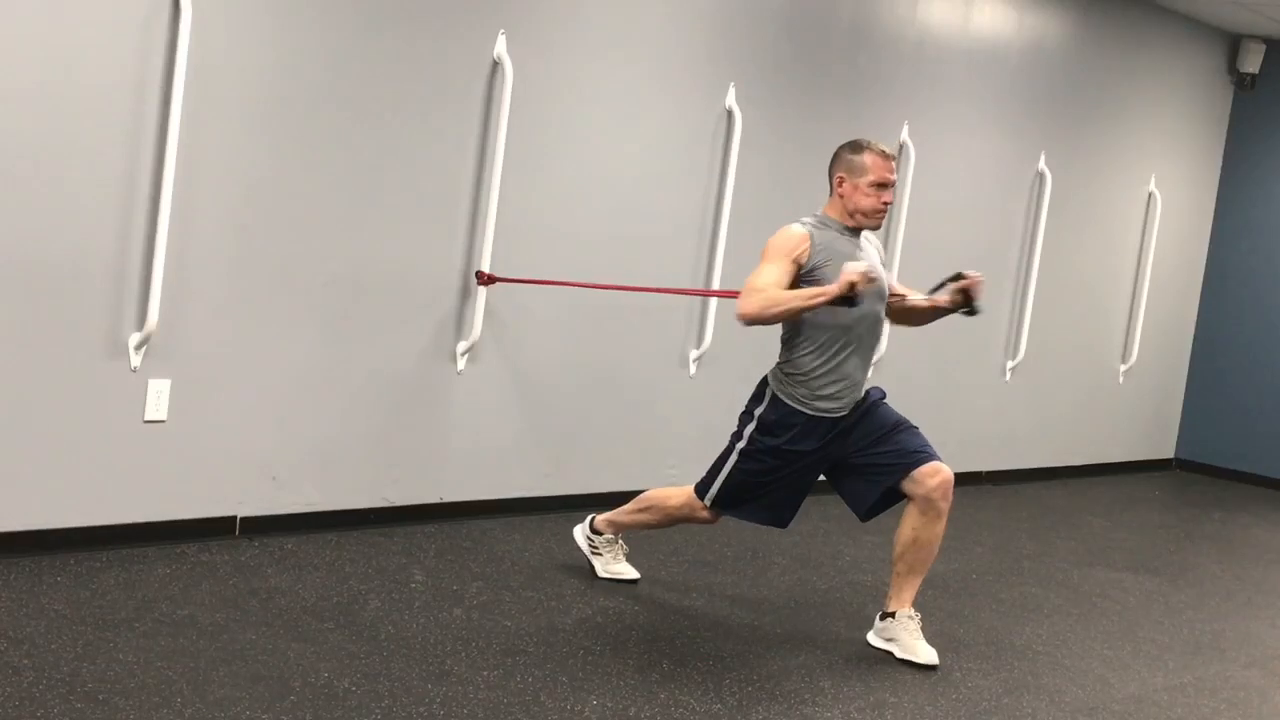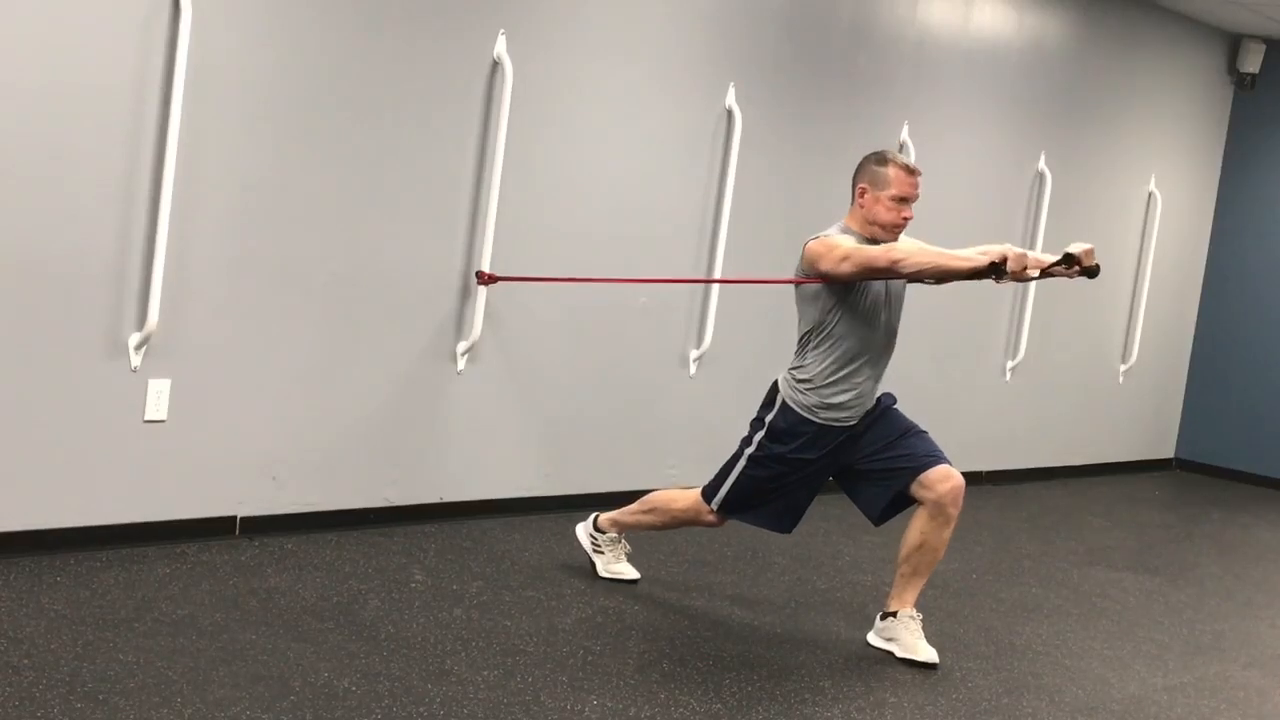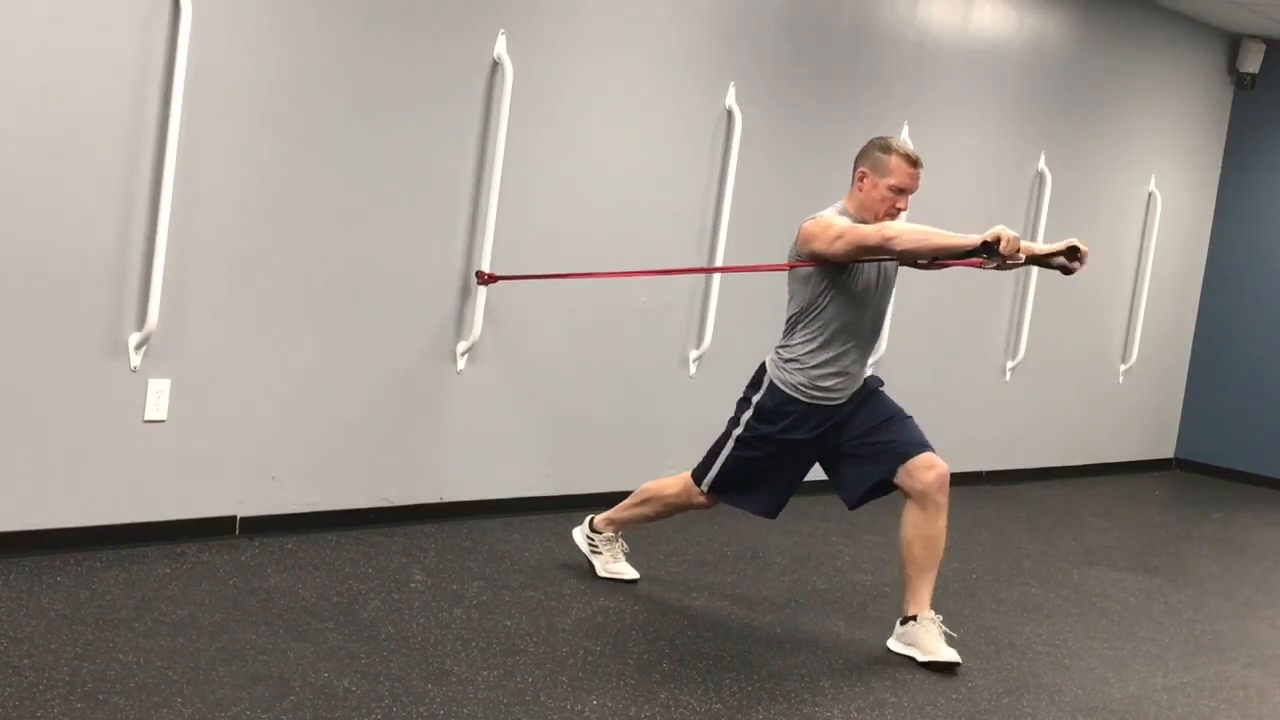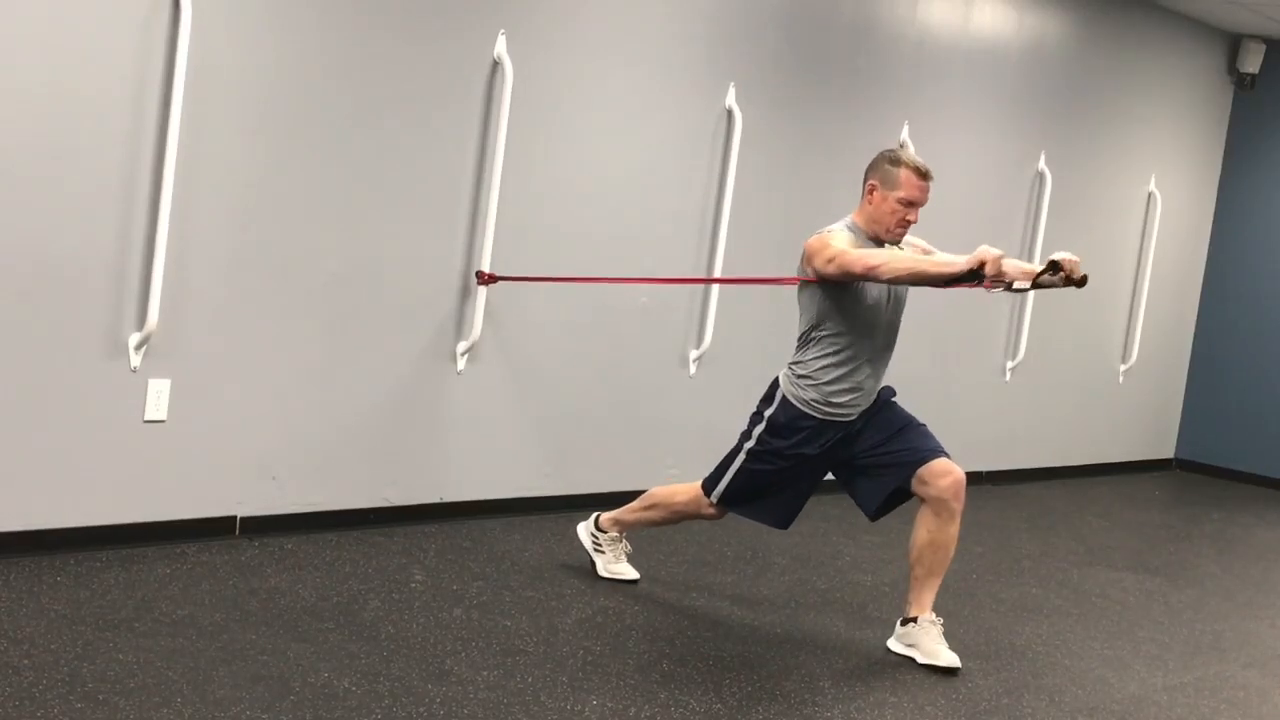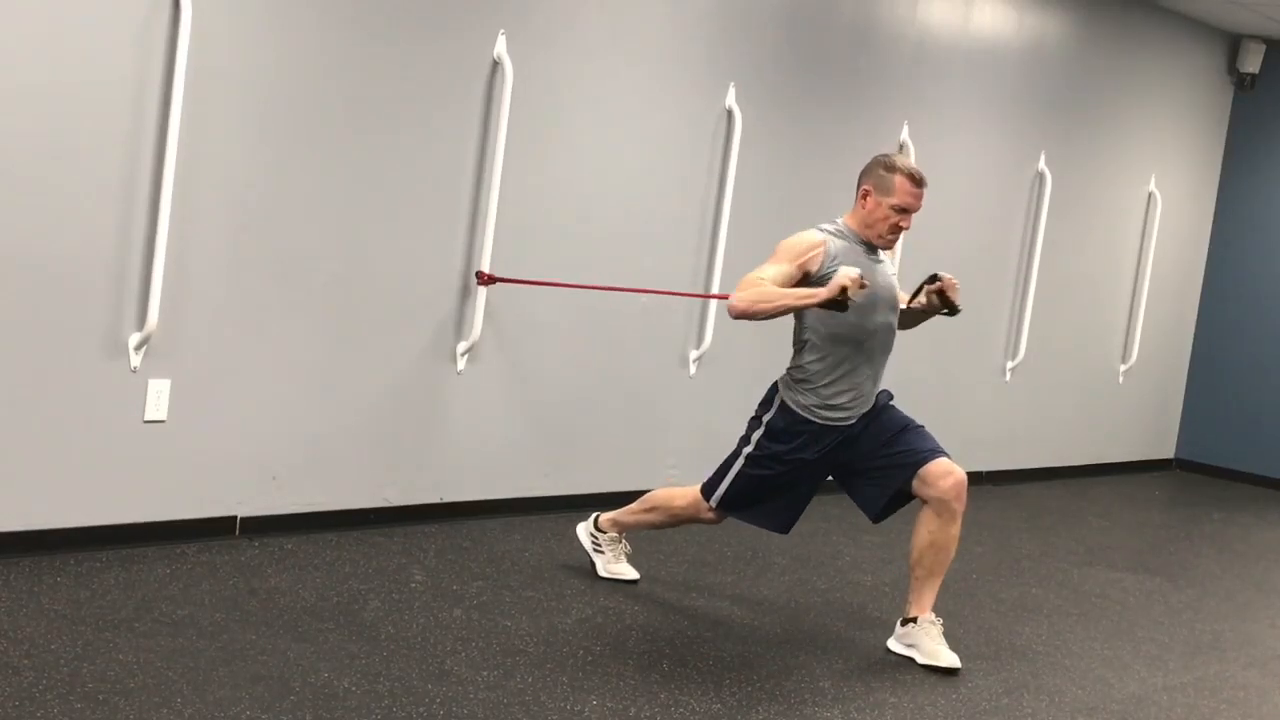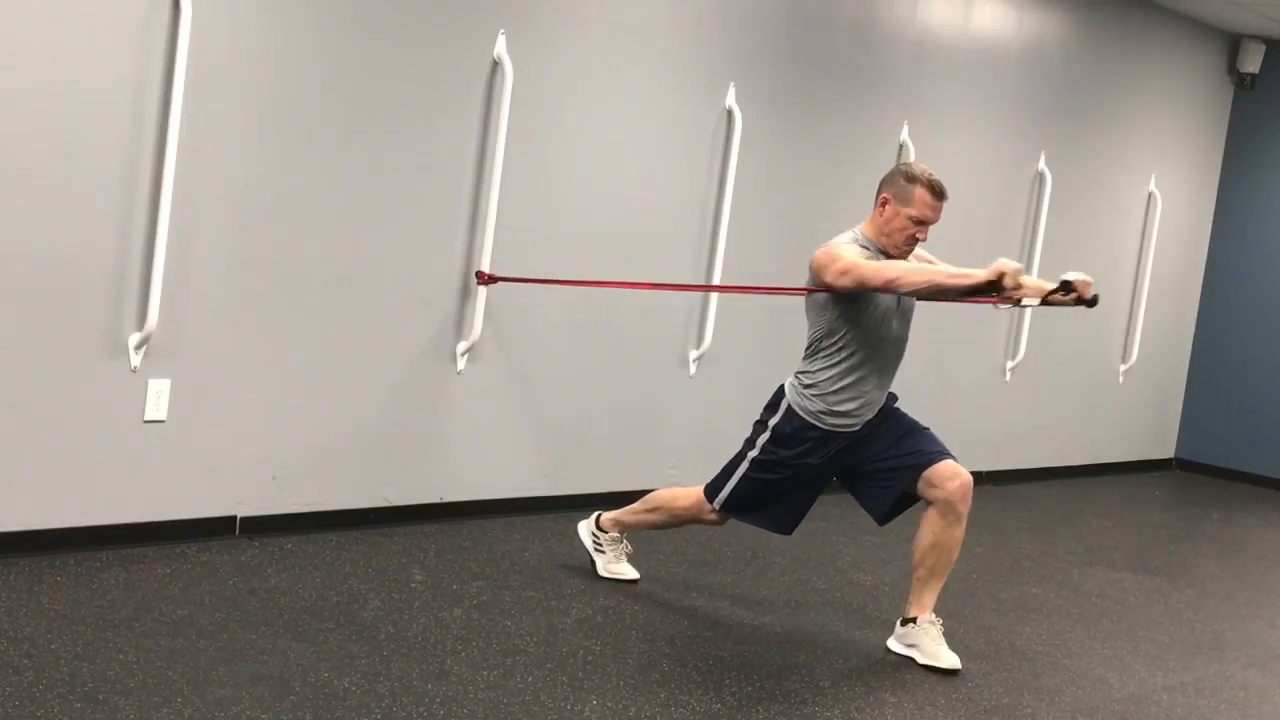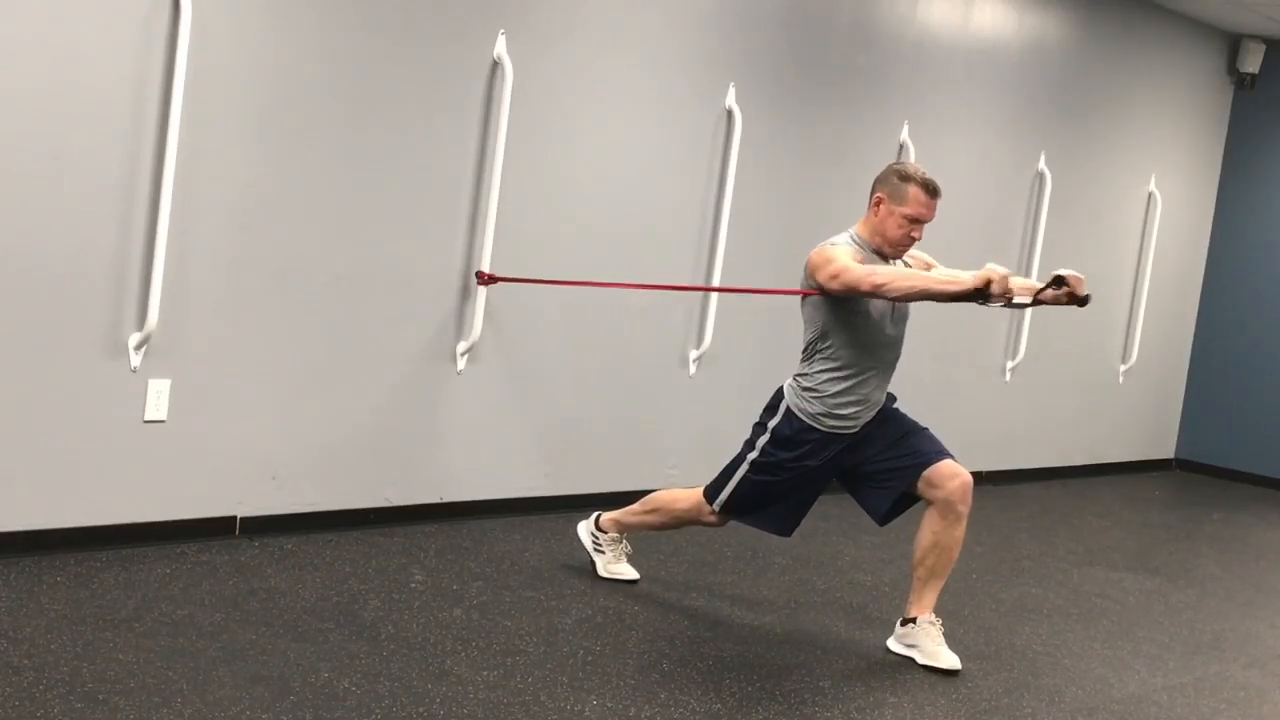
dt=0.5s
person 1, frame 1
left shoulder: (870, 246)
right shoulder: (796, 239)
left elbow: (900, 310)
right elbow: (752, 308)
left wrist: (946, 301)
right wrist: (832, 290)
left hip: (857, 410)
right hip: (790, 414)
left knee: (935, 484)
right knee: (705, 506)
left ankle: (897, 619)
right ankle: (601, 530)
person 1, frame 2
left shoulder: (898, 246)
right shoulder: (827, 248)
left elbow: (966, 261)
right elbow: (894, 263)
left wrist: (1051, 262)
right wrist: (989, 258)
left hip: (865, 416)
right hip: (800, 417)
left knee: (946, 489)
right knee: (711, 509)
left ankle: (895, 620)
right ankle: (604, 528)
person 1, frame 3
left shoulder: (892, 233)
right shoulder: (821, 230)
left elbow: (949, 251)
right elbow: (885, 240)
left wrist: (1040, 251)
right wrist: (979, 240)
left hip: (852, 397)
right hip: (786, 399)
left knee: (930, 479)
right knee: (703, 492)
left ankle: (916, 623)
right ankle: (601, 529)
person 1, frame 4
left shoulder: (904, 247)
right shoulder: (828, 244)
left elbow: (965, 267)
right elbow: (873, 266)
left wrist: (1042, 270)
right wrist: (966, 265)
left hip: (866, 410)
right hip: (802, 412)
left knee: (947, 484)
right knee: (711, 502)
left ankle: (916, 625)
right ankle: (605, 527)
person 1, frame 5
left shoulder: (881, 256)
right shoulder: (814, 245)
left elbow: (897, 318)
right elbow: (742, 302)
left wrist: (929, 303)
right wrist: (822, 294)
left hip: (868, 415)
right hip: (801, 419)
left knee: (948, 486)
right knee: (711, 506)
left ankle: (916, 626)
right ankle: (604, 527)
person 1, frame 6
left shoulder: (912, 259)
right shoulder: (839, 255)
left elbow: (986, 286)
right elbow: (891, 280)
left wrist: (1051, 290)
right wrist: (982, 276)
left hip: (871, 420)
right hip: (806, 421)
left knee: (954, 487)
right knee: (714, 507)
left ankle: (915, 625)
right ankle: (607, 526)
person 1, frame 7
left shoulder: (908, 261)
right shoulder: (833, 255)
left elbow: (976, 283)
right elbow: (874, 283)
left wrist: (1043, 292)
right wrist: (966, 282)
left hip: (870, 419)
right hip: (805, 423)
left knee: (953, 487)
right knee: (713, 509)
left ankle: (916, 626)
right ankle: (605, 527)
